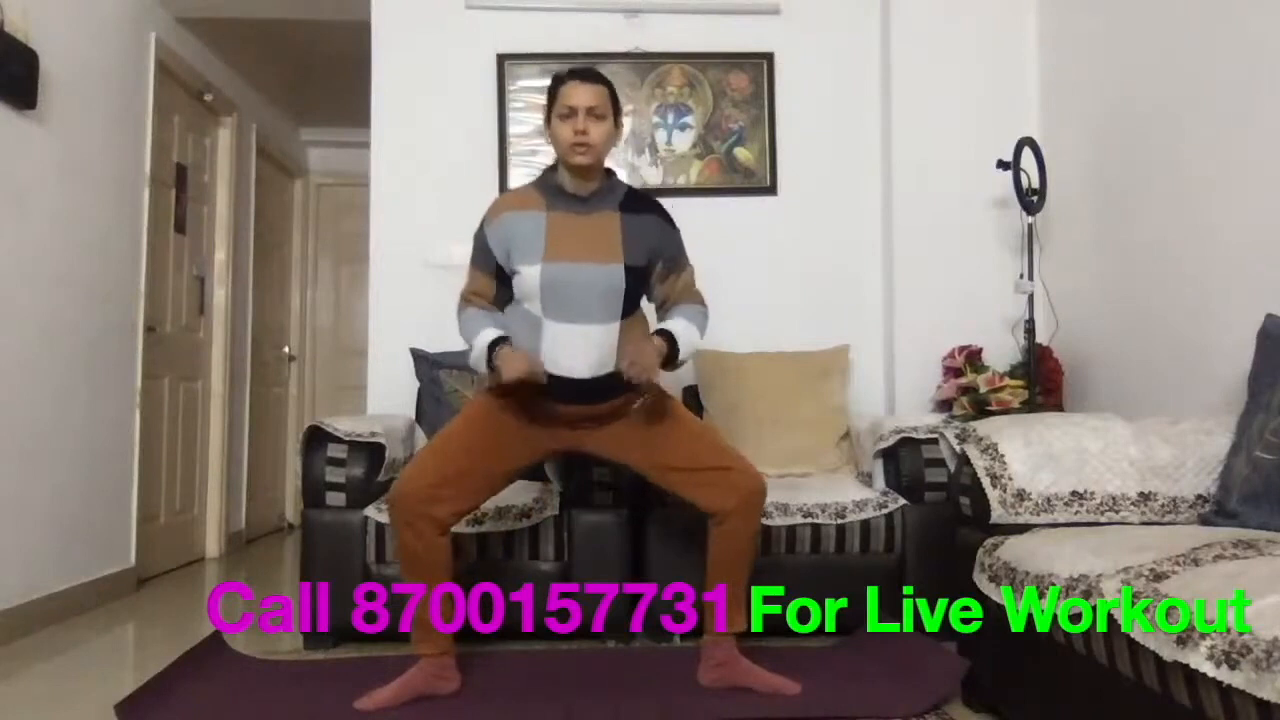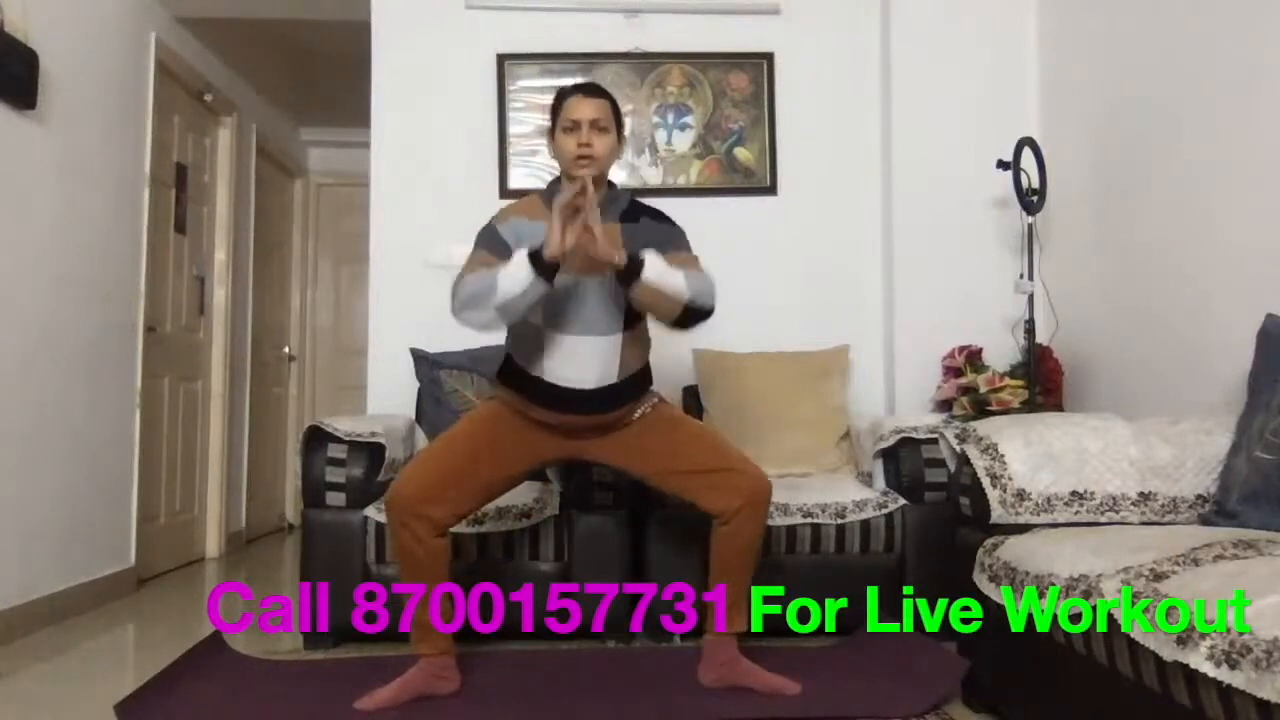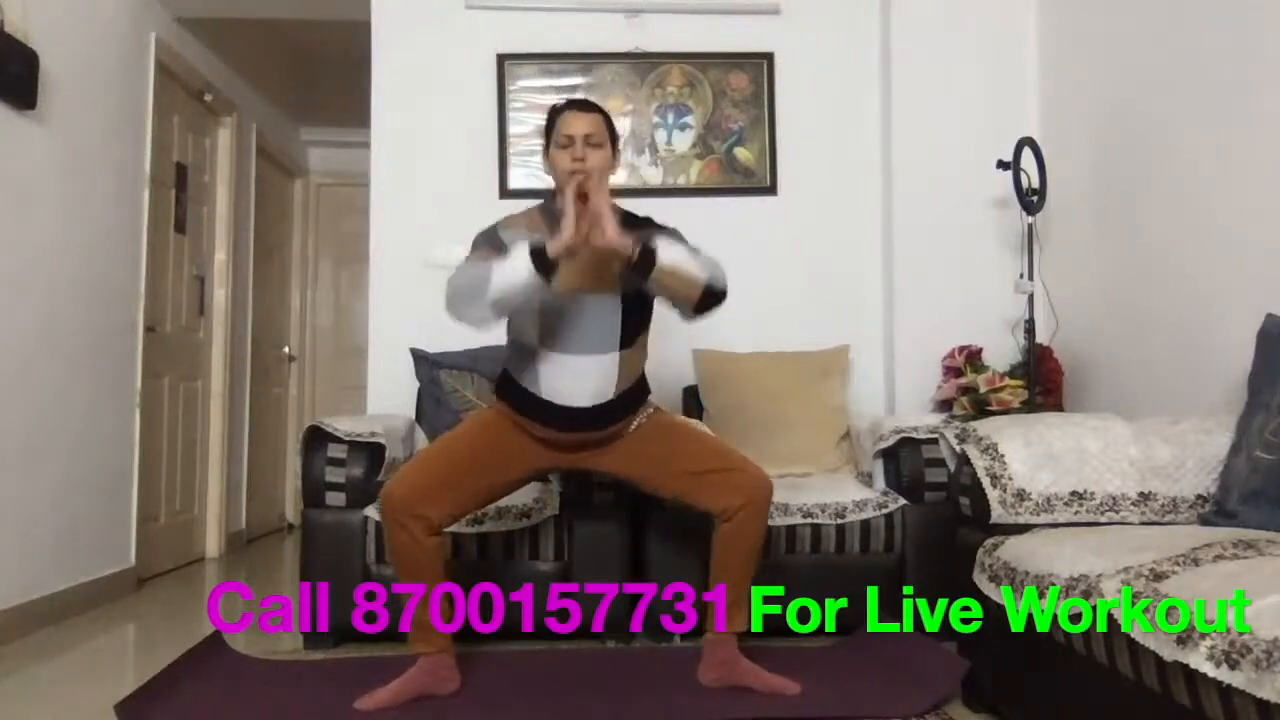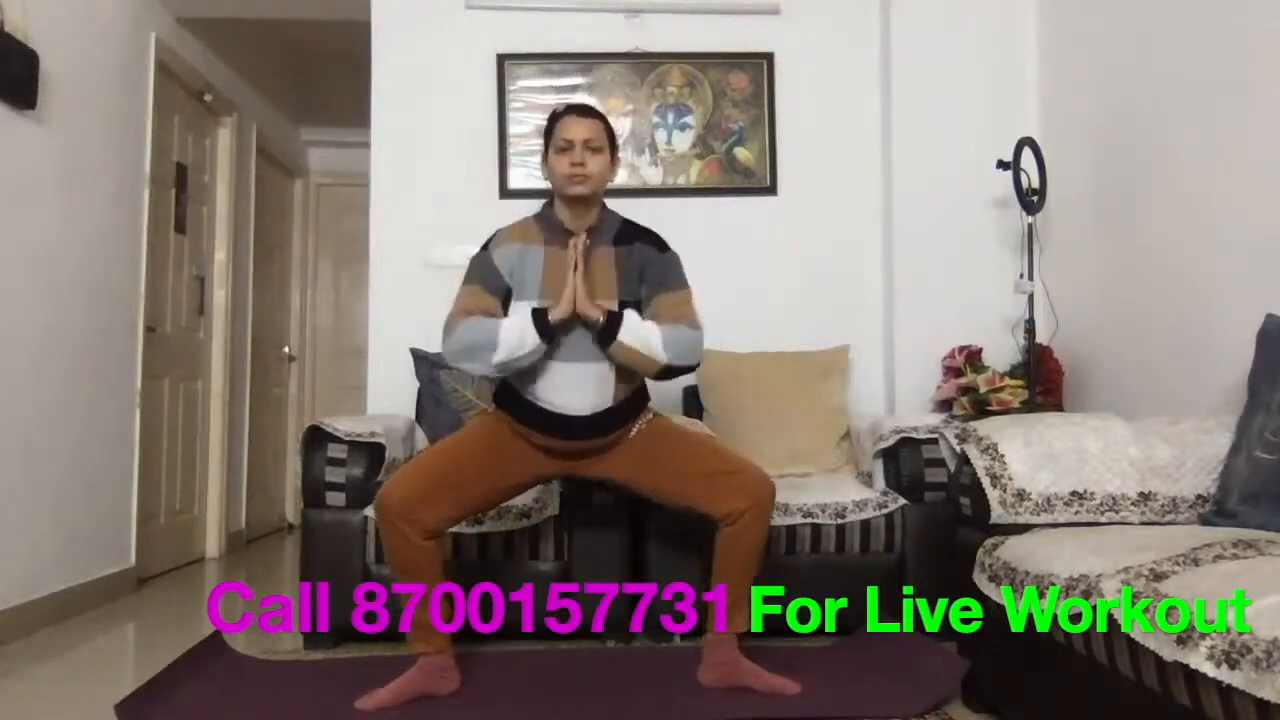
dt=0.4s
person 1, frame 1
left shoulder: (646, 218)
right shoulder: (508, 215)
left elbow: (688, 304)
right elbow: (475, 304)
left wrist: (664, 345)
right wrist: (496, 353)
left hip: (623, 403)
right hip: (525, 399)
left knee: (741, 490)
right knee: (414, 499)
left ankle: (721, 654)
right ankle: (434, 661)
person 1, frame 2
left shoulder: (650, 225)
right shoulder: (515, 222)
left elbow: (697, 302)
right elbow: (468, 303)
left wrist: (617, 258)
right wrist: (548, 255)
left hip: (627, 411)
right hip: (525, 409)
left knee: (748, 491)
right knee: (410, 500)
left ankle: (722, 653)
right ankle: (433, 662)
person 1, frame 3
left shoulder: (640, 238)
right shoulder: (517, 233)
left elbow: (710, 288)
right elbow: (464, 298)
left wrist: (627, 246)
right wrist: (552, 250)
left hip: (623, 423)
right hip: (522, 421)
left knee: (748, 490)
right knee: (404, 501)
left ankle: (722, 653)
right ankle: (434, 661)
person 1, frame 4
left shoulder: (646, 250)
right shoulder: (507, 247)
left elbow: (684, 349)
right elbow: (461, 344)
left wrist: (599, 314)
right wrist: (550, 314)
left hip: (623, 428)
right hip: (522, 427)
left knee: (751, 492)
right knee: (400, 505)
left ankle: (723, 655)
right ankle: (433, 662)
